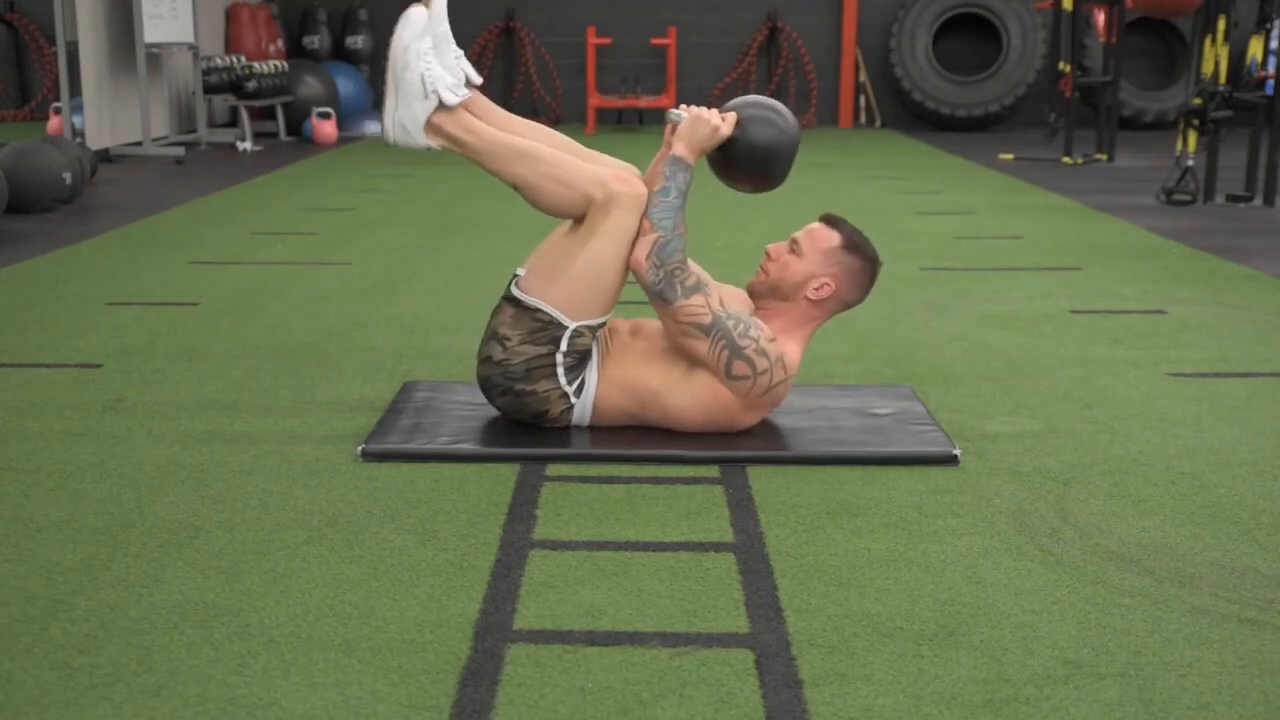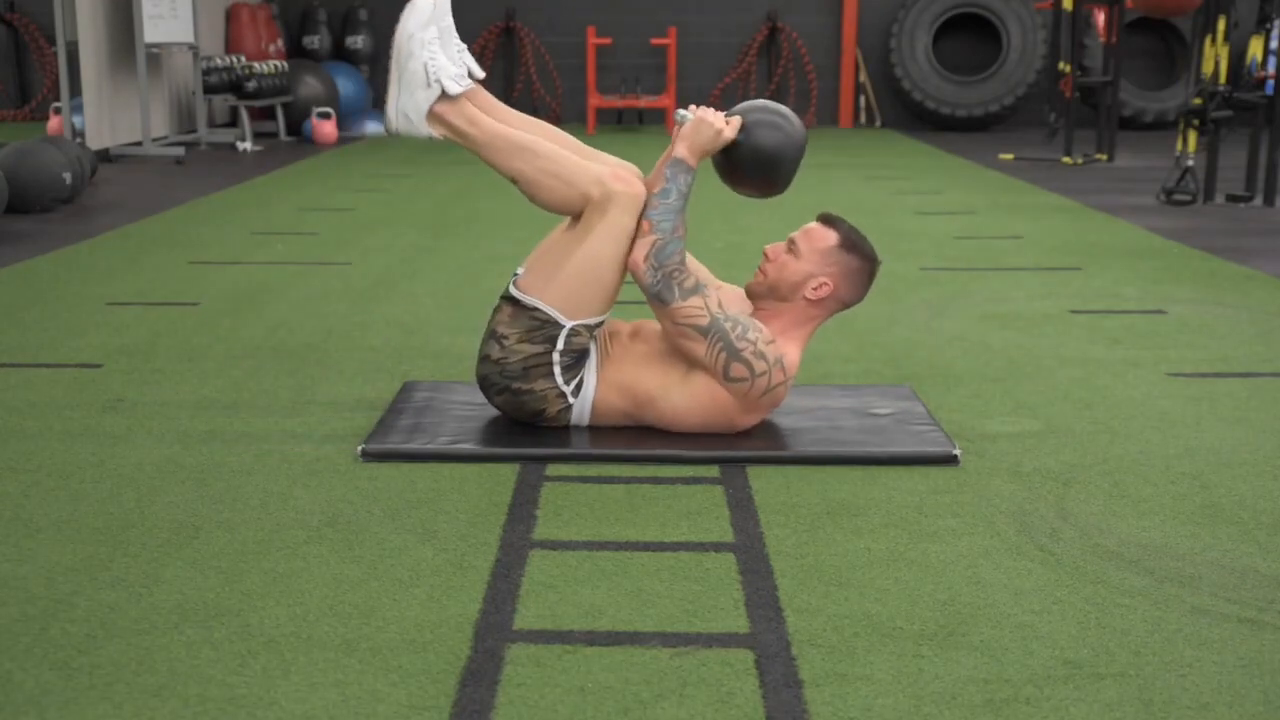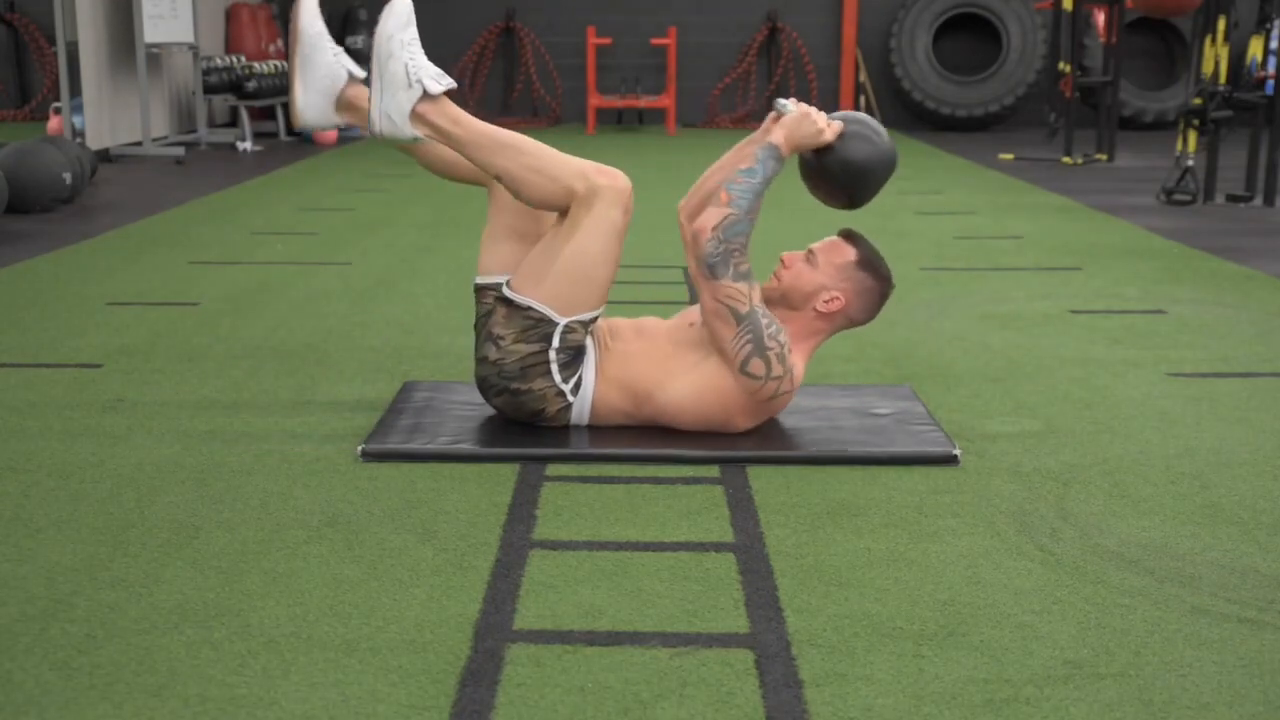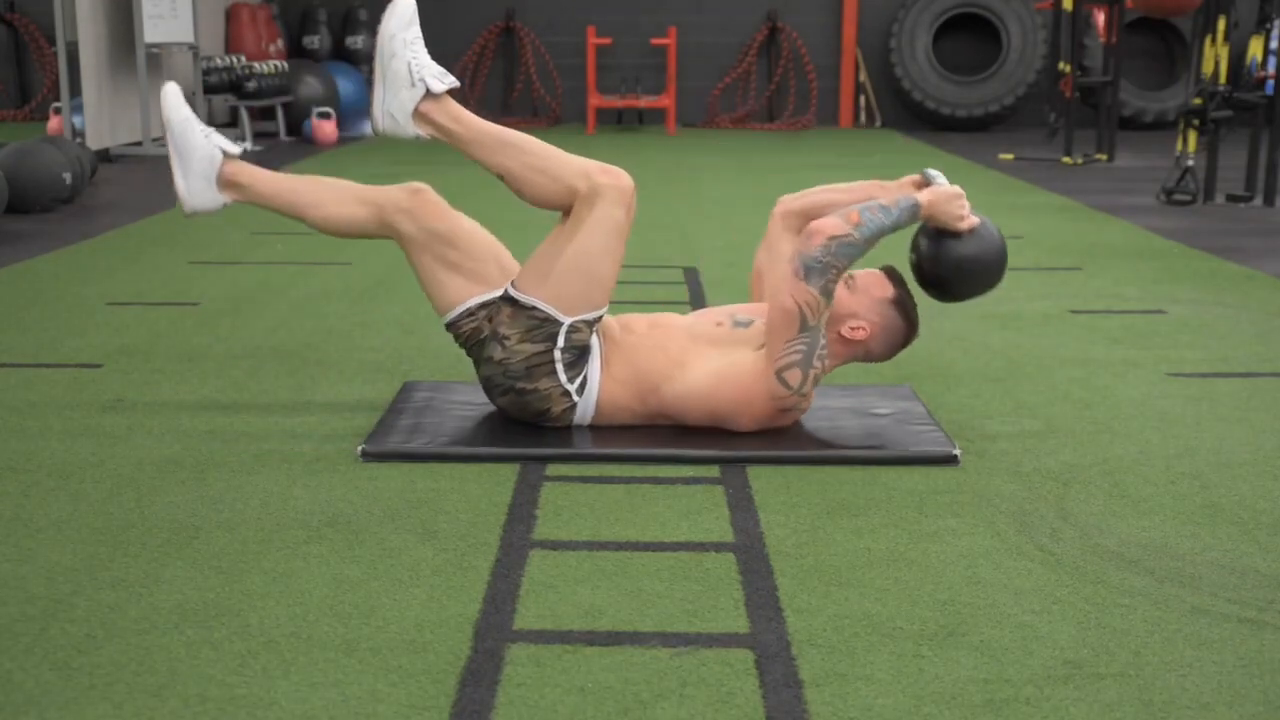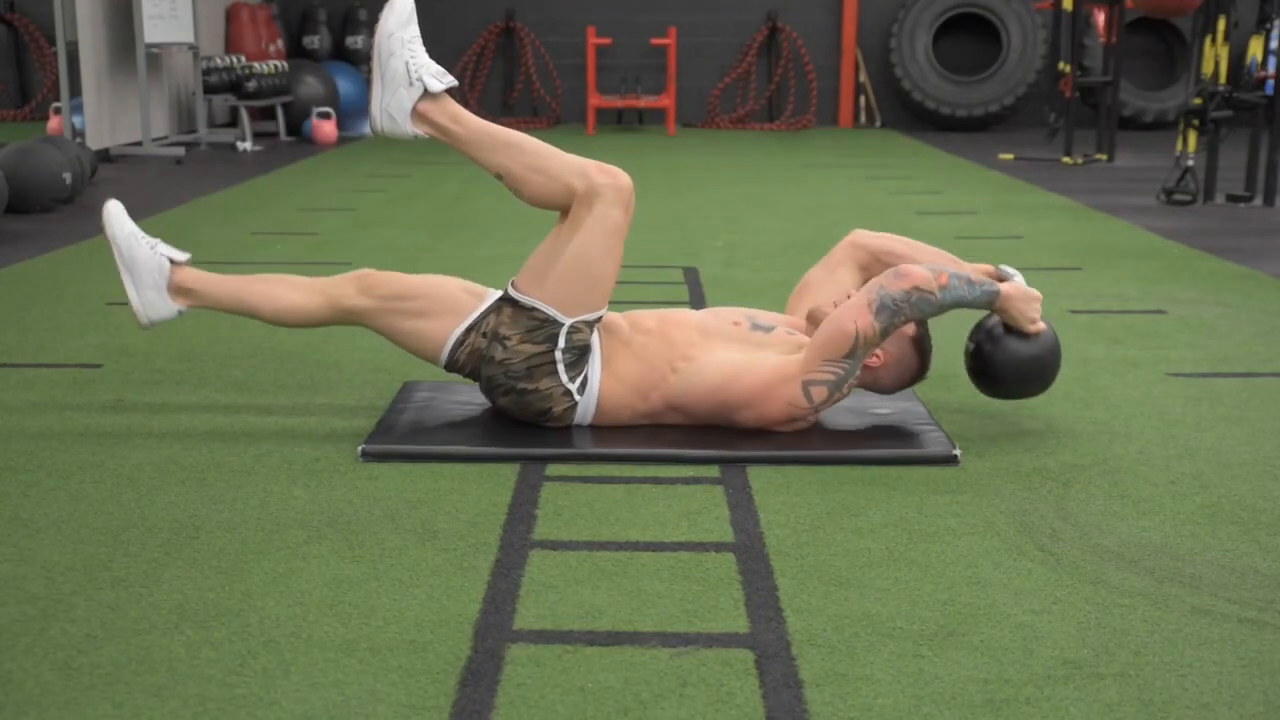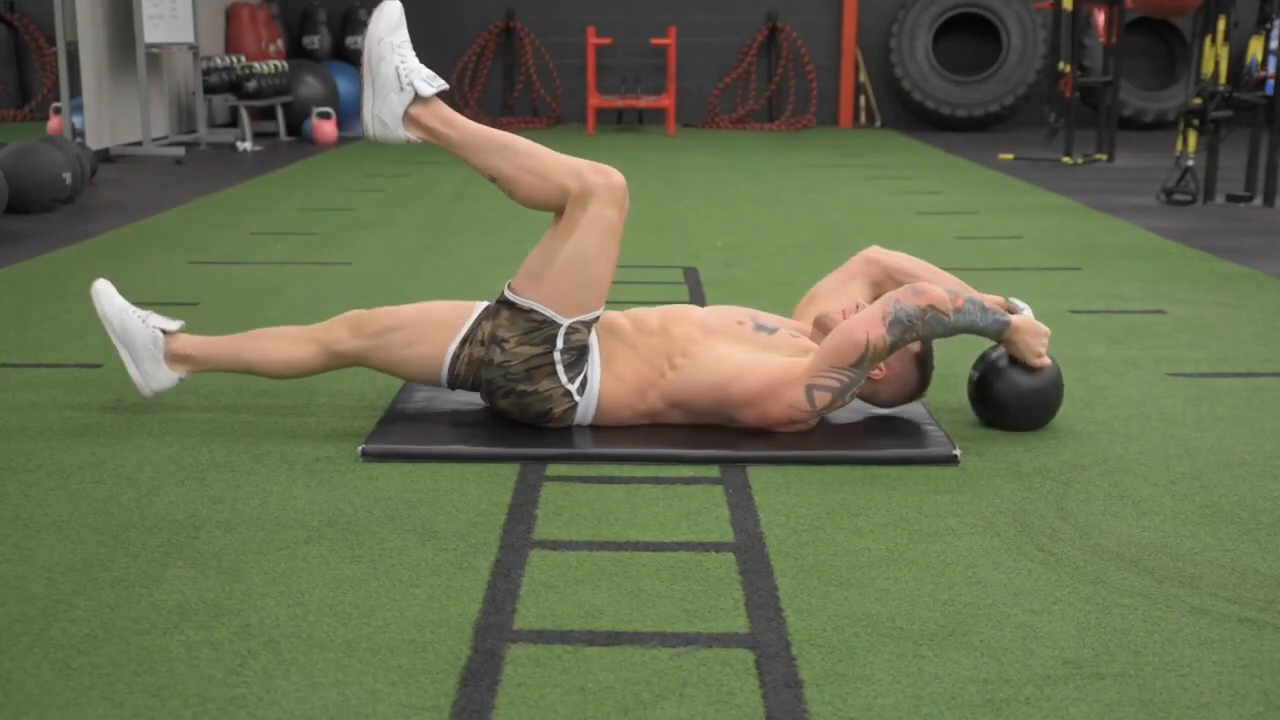
dt=0.4s
person 1, frame 1
left shoulder: (763, 364)
right shoulder: (749, 318)
left elbow: (651, 262)
right elbow: (645, 235)
left wrist: (684, 153)
right wrist: (677, 146)
left hip: (535, 377)
right hip: (549, 364)
left knee: (618, 192)
right knee: (621, 192)
left ankle: (434, 116)
right ankle: (452, 98)
person 1, frame 2
left shoulder: (761, 366)
right shoulder: (748, 316)
left elbow: (649, 262)
right elbow: (652, 233)
left wrist: (686, 154)
right wrist: (685, 147)
left hip: (534, 372)
right hip: (549, 361)
left knee: (619, 192)
right knee: (624, 186)
left ankle: (438, 106)
right ankle: (453, 91)
person 1, frame 3
left shoulder: (768, 369)
right shoulder: (758, 328)
left elbow: (709, 237)
right elbow: (696, 211)
left wrist: (776, 143)
right wrist: (774, 137)
left hip: (534, 368)
right hip: (549, 357)
left knee: (604, 187)
right knee: (506, 163)
left ankle: (422, 104)
right ankle: (343, 96)
person 1, frame 4
left shoulder: (787, 381)
right shoulder: (775, 331)
left elbow: (824, 242)
right elbow: (791, 213)
left wrist: (918, 209)
right wrist: (909, 189)
left hip: (542, 371)
right hip: (542, 353)
left knee: (609, 187)
right knee: (409, 202)
left ankle: (426, 103)
right ankle: (226, 176)
person 1, frame 5
left shoulder: (805, 390)
right shoulder: (798, 340)
left elbow: (899, 283)
right elbow: (861, 246)
left wrist: (995, 296)
right wrist: (992, 278)
left hip: (545, 372)
right hip: (544, 352)
left knee: (607, 186)
right knee: (362, 288)
left ankle: (424, 104)
right ankle: (176, 286)
person 1, frame 6
left shoulder: (805, 393)
right shoulder: (801, 343)
left elbow: (914, 303)
right elbow: (877, 262)
left wrist: (1002, 322)
right wrist: (1004, 307)
left hip: (544, 374)
right hip: (542, 357)
left knee: (601, 186)
right knee: (353, 329)
left ankle: (416, 109)
right ankle: (173, 354)
